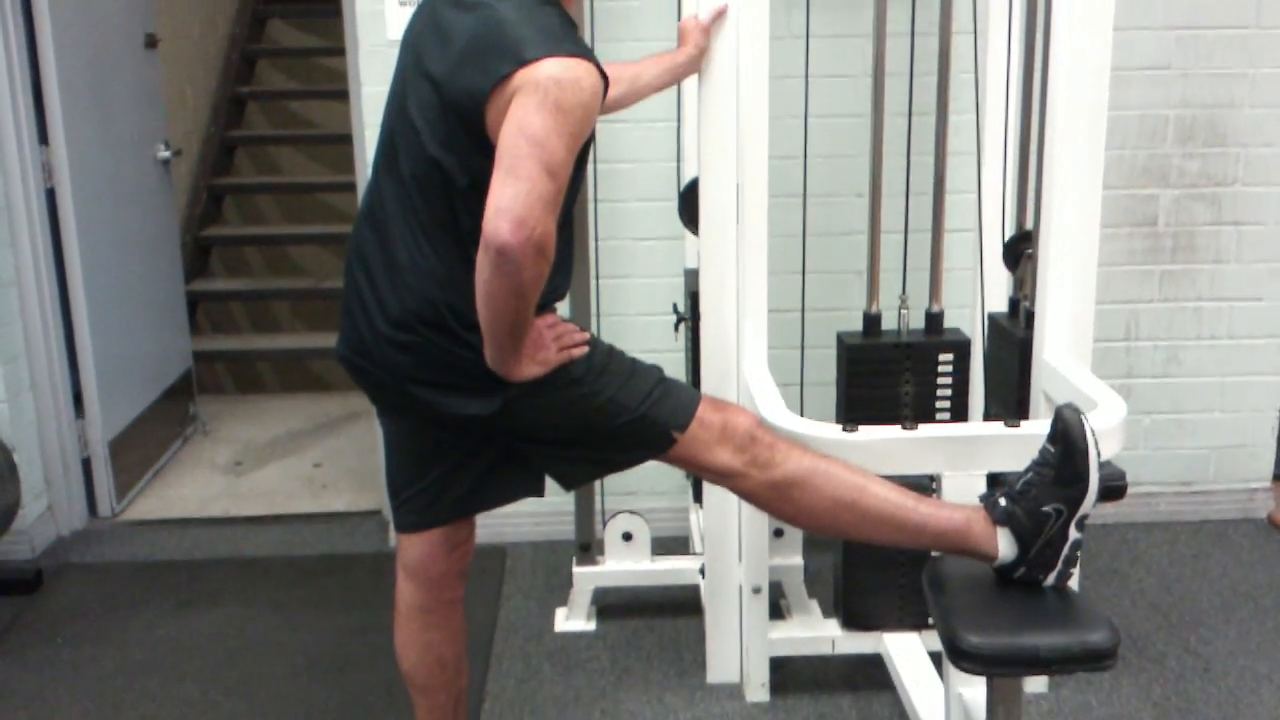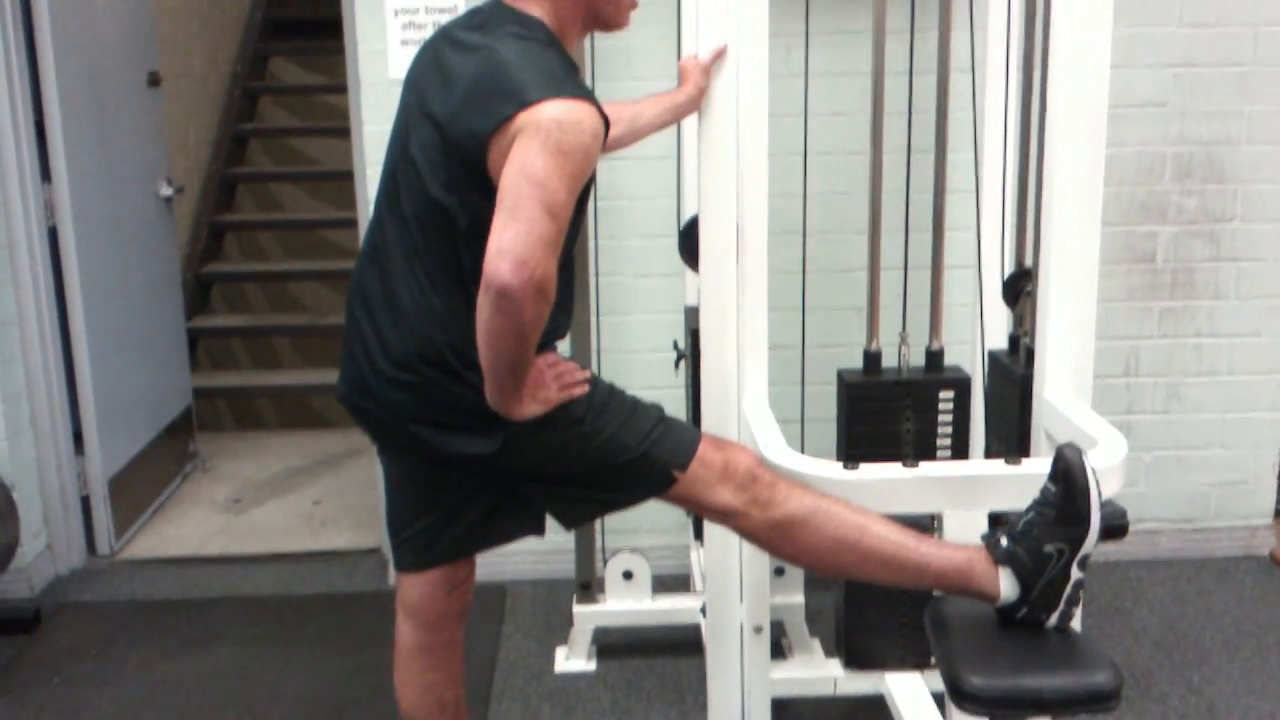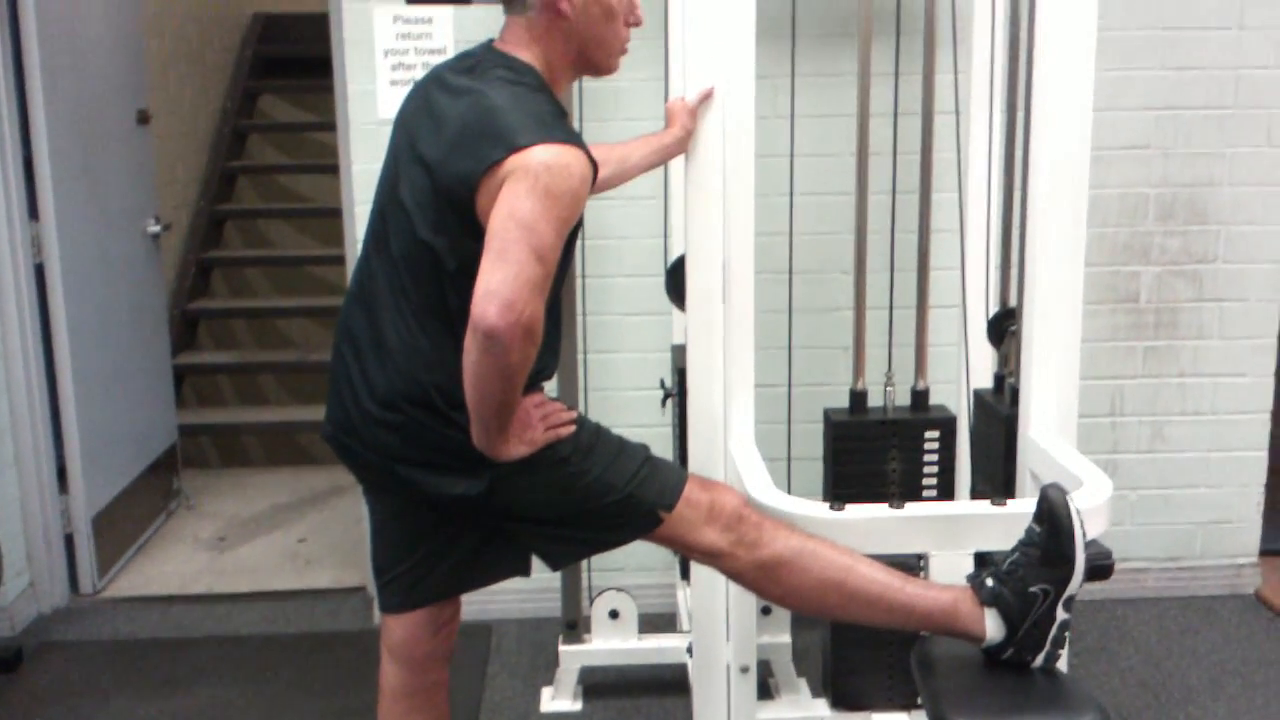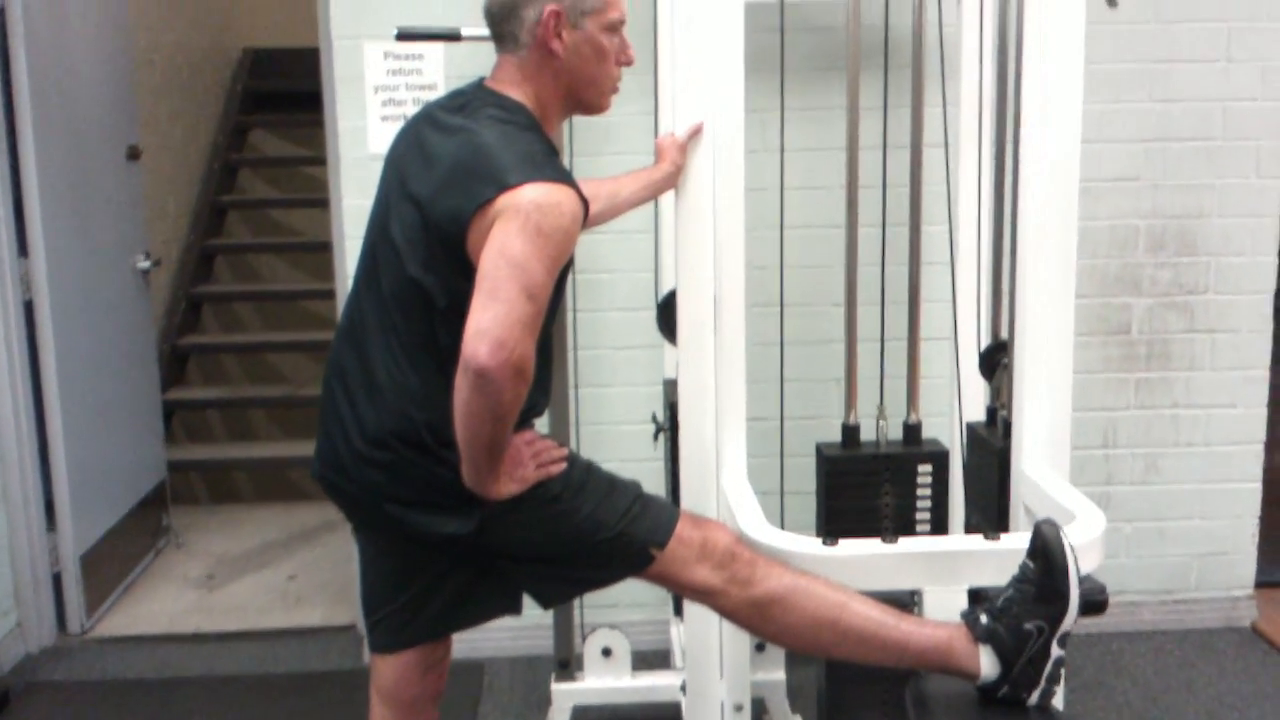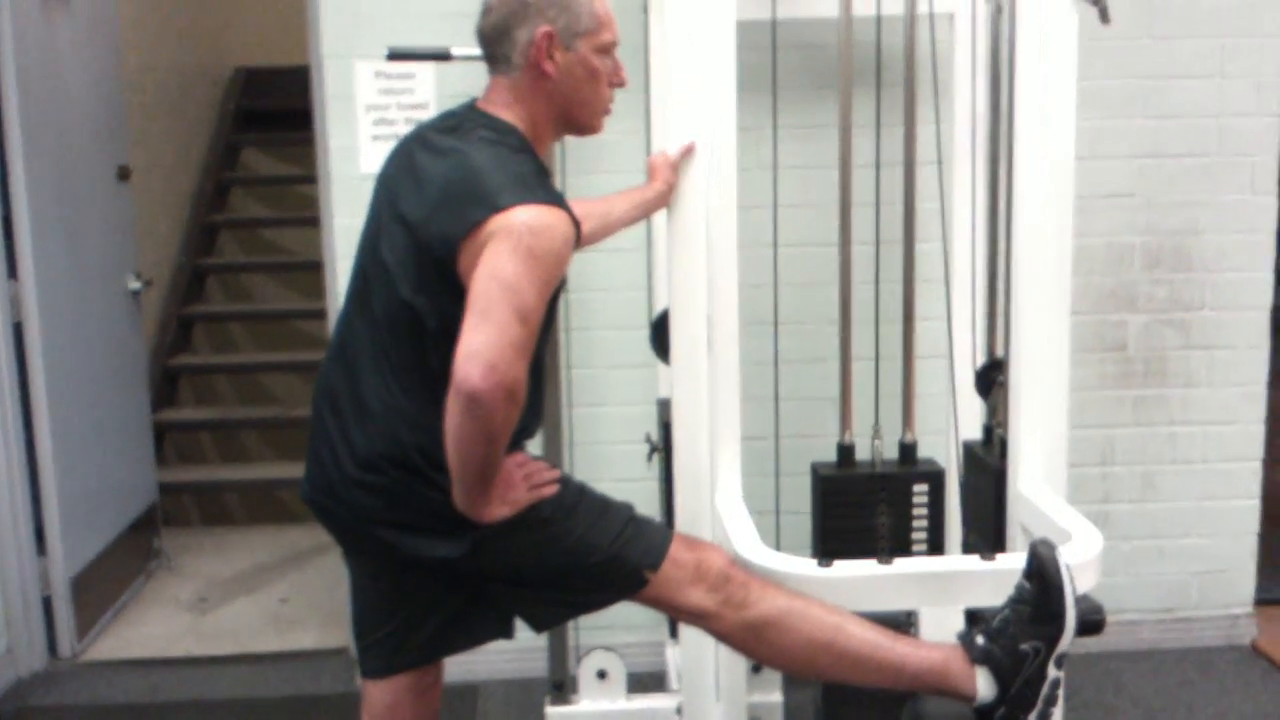
dt=0.3s
person 1, frame 1
right shoulder: (551, 66)
right elbow: (515, 236)
left wrist: (680, 62)
right wrist: (508, 352)
left hip: (394, 337)
right hip: (470, 343)
left knee: (432, 564)
right knee: (732, 443)
right ankle: (1003, 536)
person 1, frame 2
right shoulder: (552, 109)
right elbow: (516, 276)
left wrist: (679, 102)
right wrist: (509, 393)
left hip: (395, 379)
right hip: (474, 388)
left knee: (429, 606)
right knee: (734, 482)
right ankle: (1004, 576)
person 1, frame 3
left shoulder: (454, 83)
right shoulder: (541, 153)
right elbow: (503, 321)
left wrist: (665, 145)
right wrist: (494, 434)
left hip: (382, 420)
right hip: (458, 425)
left knee: (414, 648)
right knee: (720, 524)
right ankle: (988, 615)
person 1, frame 4
left shoulder: (445, 121)
right shoulder: (532, 191)
right elbow: (494, 359)
left wrist: (658, 179)
right wrist: (484, 474)
left hip: (372, 460)
right hip: (450, 471)
right knee: (714, 561)
right ankle: (981, 653)
person 1, frame 5
left shoulder: (437, 141)
right shoulder: (522, 211)
right elbow: (485, 381)
left wrist: (648, 198)
right wrist: (475, 496)
left hip: (362, 480)
right hip: (439, 487)
right knee: (707, 584)
